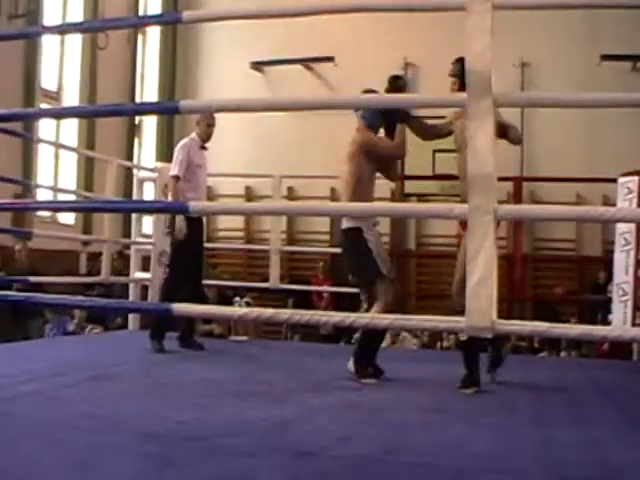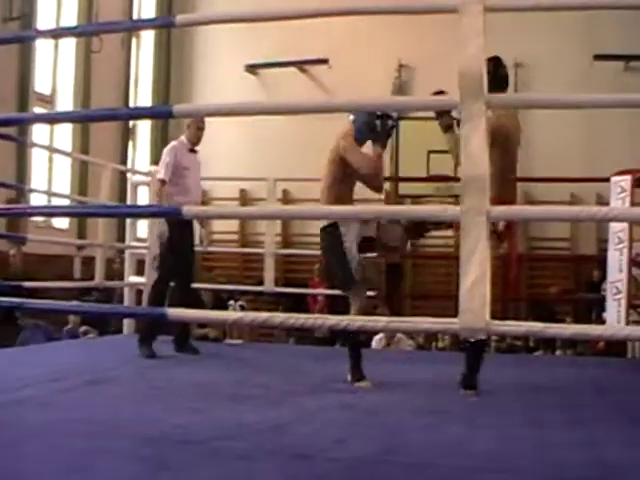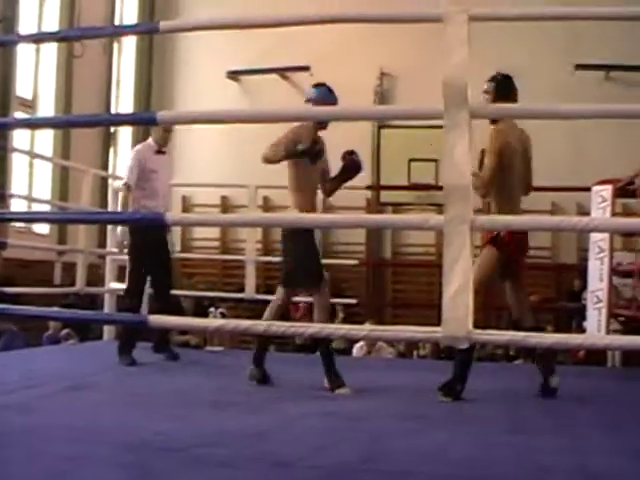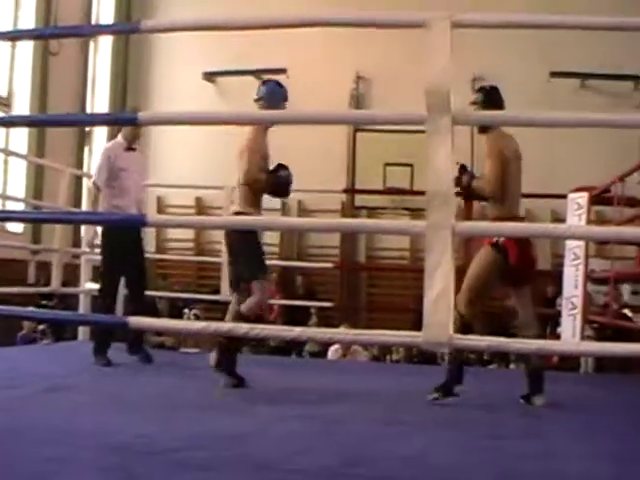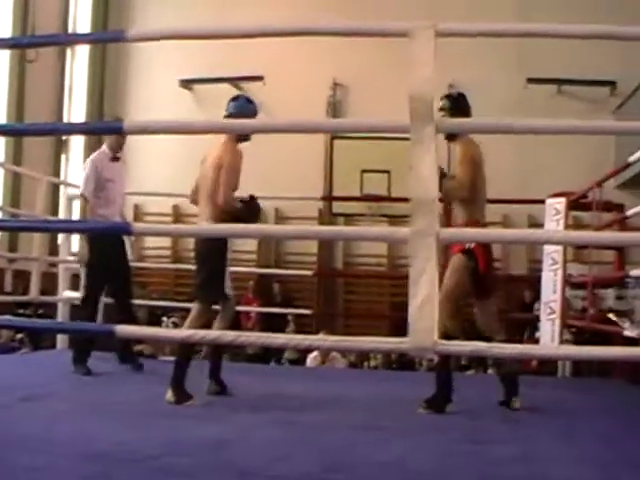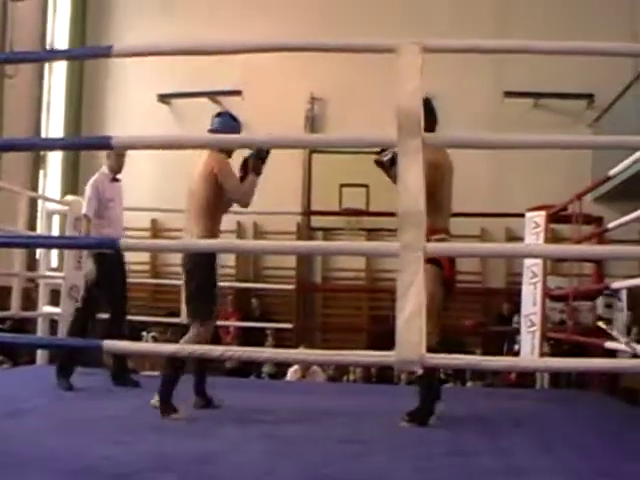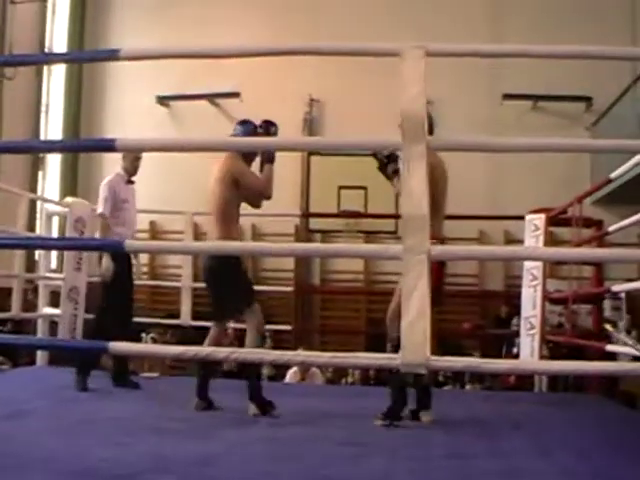
dt=0.3s
person 1, frame 1
right shoulder: (460, 116)
left elbow: (514, 136)
right hip: (472, 202)
left knee: (461, 291)
right knee: (467, 287)
left ankle: (472, 373)
right ankle: (497, 350)
person 1, frame 2
left shoulder: (494, 119)
right shoulder: (507, 116)
left wrist: (448, 124)
left hip: (493, 207)
right hip: (485, 201)
left ankle: (471, 375)
person 1, frame 3
left shoulder: (498, 134)
right shoulder: (522, 136)
left elbow: (483, 186)
left wrist: (468, 169)
left hip: (502, 232)
right hip: (517, 228)
right knee: (519, 306)
left ankle: (457, 381)
right ankle: (549, 376)
person 1, frame 4
left shoulder: (493, 142)
right shoulder: (511, 143)
left elbow: (493, 189)
left wrist: (465, 179)
right wrist: (471, 182)
left hip: (501, 234)
right hip: (516, 233)
left knee: (465, 302)
right knee: (525, 312)
left ankle: (453, 379)
right ankle: (536, 389)
person 1, frame 5
left shoulder: (463, 148)
right shoulder: (467, 148)
left elbow: (463, 192)
left wrist: (436, 176)
right wrist: (441, 181)
left hip: (469, 238)
right hip: (474, 237)
left knee: (444, 312)
right knee: (487, 319)
left ankle: (443, 393)
right ankle: (511, 392)
person 1, frame 6
left shoulder: (429, 154)
right shoulder: (438, 155)
left wrist: (395, 169)
right wrist: (395, 169)
left hip: (433, 243)
right hip: (438, 242)
left knee: (423, 324)
right knee: (429, 323)
left ankle: (426, 406)
right ankle: (431, 396)
person 1, frame 7
left shoulder: (424, 160)
right shoulder: (434, 161)
left wrist: (389, 168)
right wrist: (393, 169)
left knee: (395, 320)
left ankle: (398, 404)
right ankle: (423, 405)
person 2, frame 1
left shoulder: (368, 142)
right shoulder: (363, 138)
left elbow: (392, 171)
right elbow: (399, 152)
right wrist: (400, 123)
left hip: (366, 227)
right hip: (356, 230)
left knee: (376, 296)
right knee: (386, 295)
left ankle: (369, 360)
right ankle: (359, 361)
person 2, frame 2
left shoulder: (352, 146)
right shoulder: (345, 143)
left elbow: (376, 184)
right elbow: (373, 173)
left wrist: (380, 144)
right wrist: (380, 143)
left hip: (349, 224)
right hip: (336, 228)
right knee: (358, 296)
right ankle: (355, 369)
person 2, frame 3
left shoulder: (319, 143)
right shoulder: (298, 134)
left elbow: (327, 188)
right elbow: (268, 155)
left wrist: (345, 172)
right wrist: (298, 153)
left hip: (304, 227)
right hip: (299, 227)
left knee: (285, 293)
right knee: (322, 296)
left ankle: (257, 364)
right ankle: (331, 375)
person 2, frame 4
left shoulder: (260, 135)
right shoulder: (257, 135)
right elbow: (247, 177)
left wrist: (273, 182)
right wrist: (274, 181)
left hip: (244, 224)
right hip: (243, 224)
left knee: (242, 296)
right knee: (261, 293)
left ankle: (229, 369)
right ankle: (223, 353)
person 2, frame 5
left shoulder: (215, 151)
right shoulder: (232, 152)
left elbow: (194, 197)
right elbow: (224, 202)
left wrist: (239, 207)
right wrist: (245, 211)
left hip: (207, 234)
right hip: (214, 237)
left knee: (227, 304)
right knee: (202, 309)
left ankle: (215, 377)
right ankle: (176, 386)
person 2, frame 6
left shoulder: (203, 163)
right shoulder: (218, 161)
right elbow: (243, 200)
left wrist: (245, 174)
right wrist: (255, 171)
left hip: (194, 250)
right hip: (202, 251)
left knee: (207, 323)
right knee: (200, 328)
left ankle: (200, 392)
right ankle: (164, 395)
person 2, frame 7
left shoulder: (225, 167)
right shoulder: (234, 165)
left elbow: (256, 199)
right elbow: (267, 191)
left wrist: (263, 164)
right wrist: (269, 159)
left hip: (213, 256)
right hip: (225, 255)
left knee: (219, 327)
right knee: (254, 318)
left ankle: (202, 395)
right ankle: (255, 398)
person 3, frame 1
left shoulder: (202, 152)
right shoulder: (185, 147)
right elbow: (174, 180)
right wrist: (178, 216)
left hip: (195, 219)
right hip: (183, 218)
left knee: (194, 277)
right knee: (175, 274)
left ankle: (187, 335)
right ankle: (157, 334)
person 3, frame 2
left shoulder: (195, 157)
right shoulder: (173, 150)
right elbow: (161, 184)
left wrist: (204, 227)
right wrist: (162, 220)
left hip: (186, 222)
right hip: (172, 219)
left knee: (185, 280)
right knee: (164, 277)
left ankle: (182, 338)
right ankle: (146, 339)
person 3, frame 3
left shoulder: (166, 160)
right shoulder: (140, 153)
right elbow: (127, 189)
left wrist: (170, 229)
right wrist: (124, 225)
left hip: (159, 226)
right hip: (141, 225)
left knee: (164, 284)
right knee: (136, 286)
left ankle: (162, 341)
right ankle: (125, 347)
person 3, frame 4
left shoulder: (139, 157)
right shoulder: (110, 151)
right elbow: (97, 188)
right wrist: (92, 225)
left hip: (133, 226)
right hip: (114, 224)
left knee: (138, 284)
right knee: (109, 286)
left ankle: (136, 343)
right ankle: (100, 348)
person 3, frame 5
left shoulder: (120, 165)
right shoulder: (95, 162)
right elbow: (85, 201)
right wrist: (85, 240)
left hip: (116, 235)
right hip: (99, 234)
left knee: (124, 293)
right knee: (92, 296)
left ankle: (126, 351)
right ankle: (80, 357)
person 3, frame 6
left shoulder: (117, 185)
right shoulder: (97, 183)
right elbow: (88, 222)
right wrist: (90, 260)
left hip: (115, 254)
right hip: (101, 254)
left knee: (119, 313)
right knee: (86, 312)
left ankle: (119, 371)
right ankle: (64, 371)
person 3, frame 7
left shoulder: (131, 187)
right shoulder: (111, 183)
right elbow: (103, 220)
right wrist: (106, 256)
left hip: (125, 254)
right hip: (113, 254)
left knee: (124, 314)
right knee: (107, 311)
left ankle: (120, 372)
right ankle: (83, 369)
